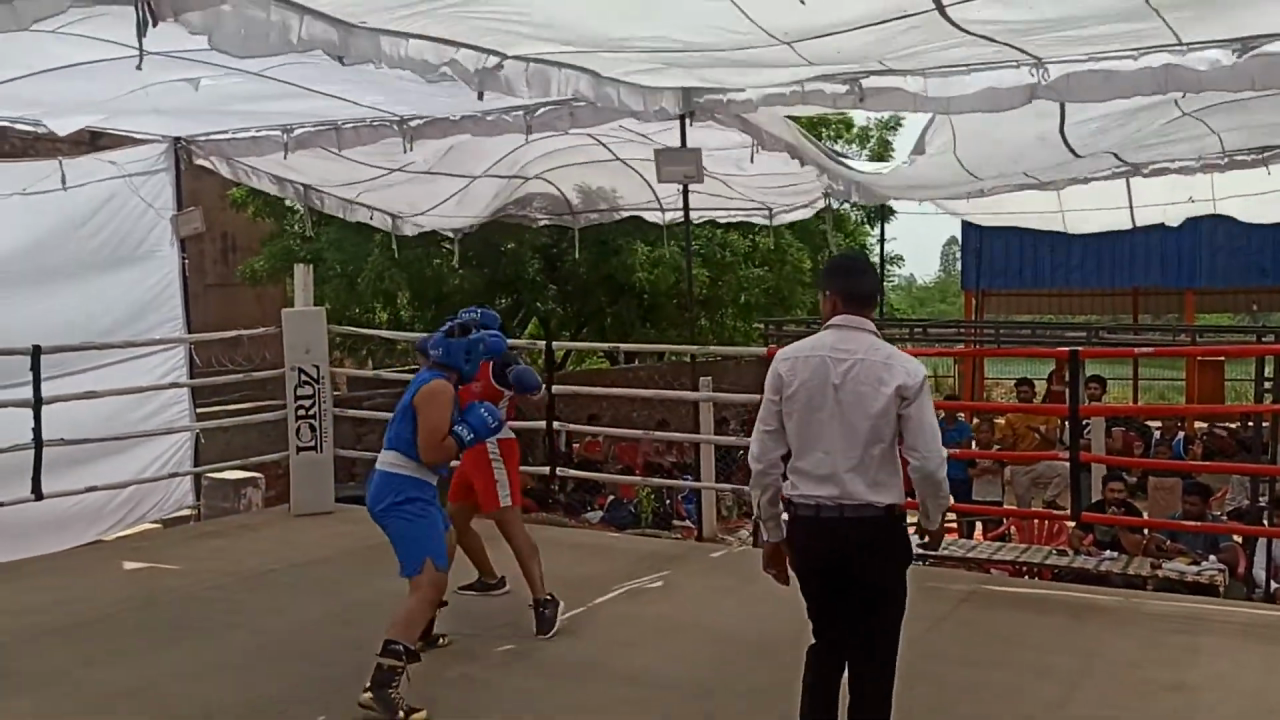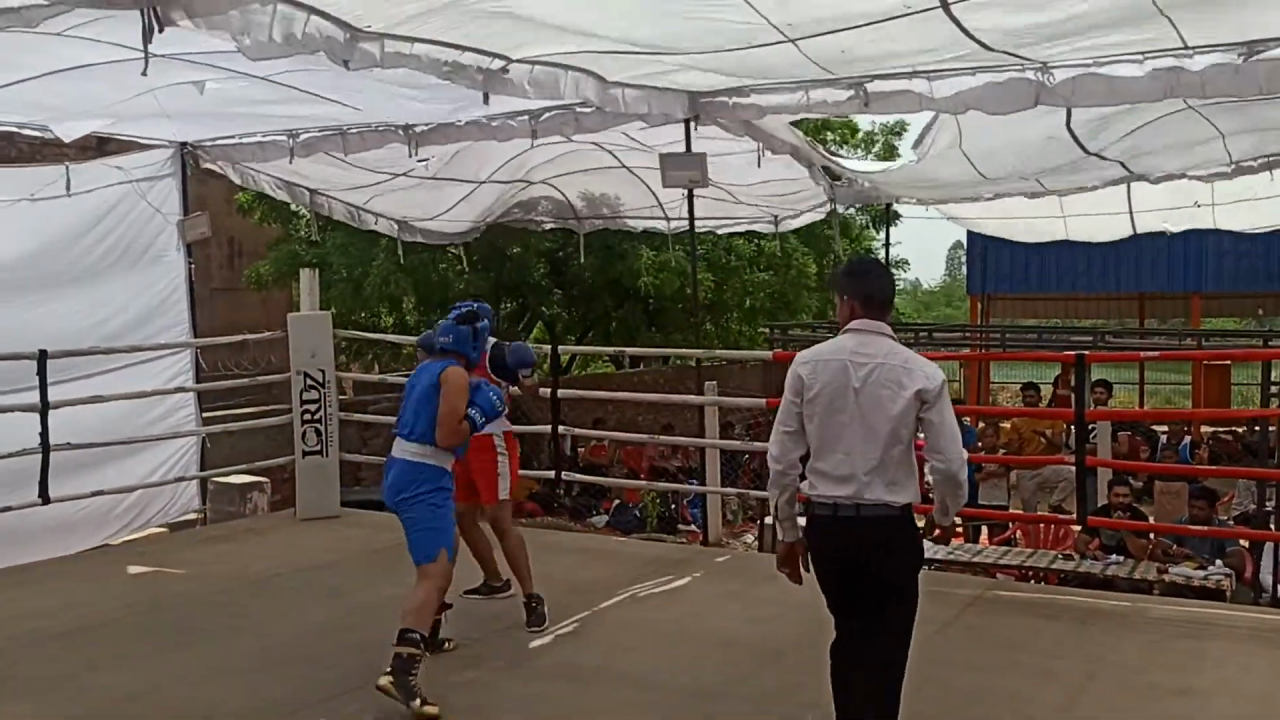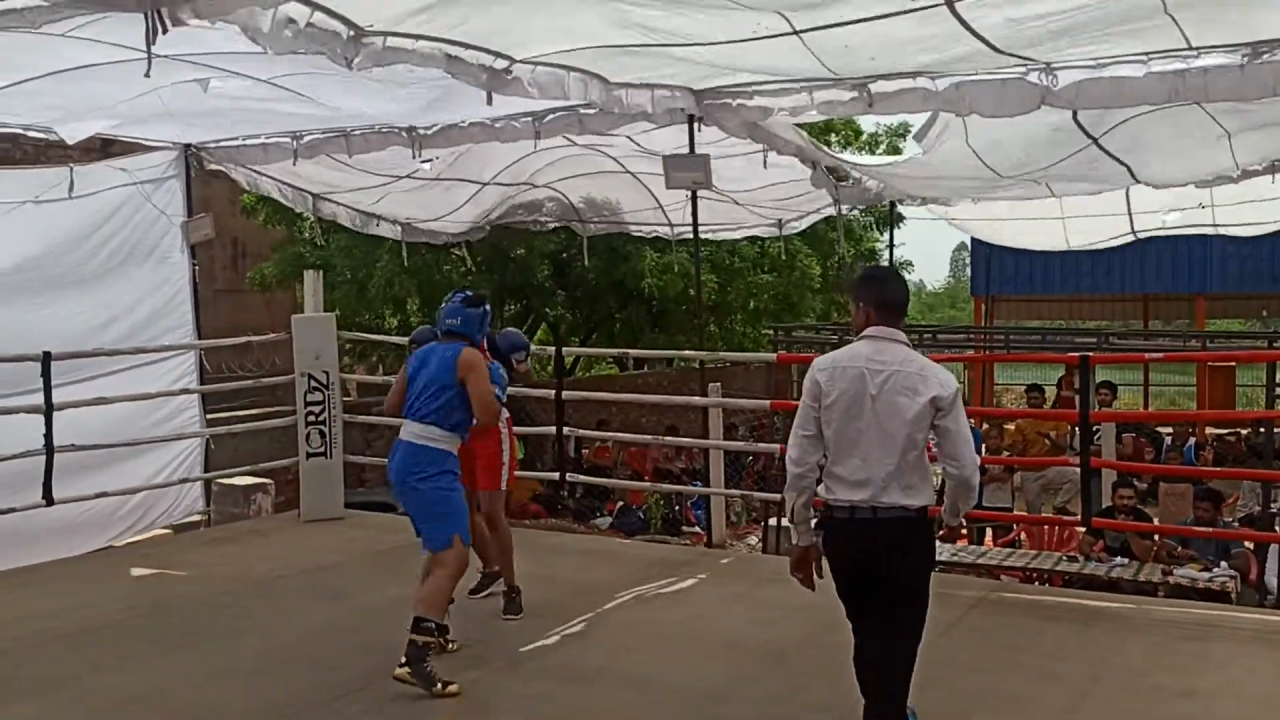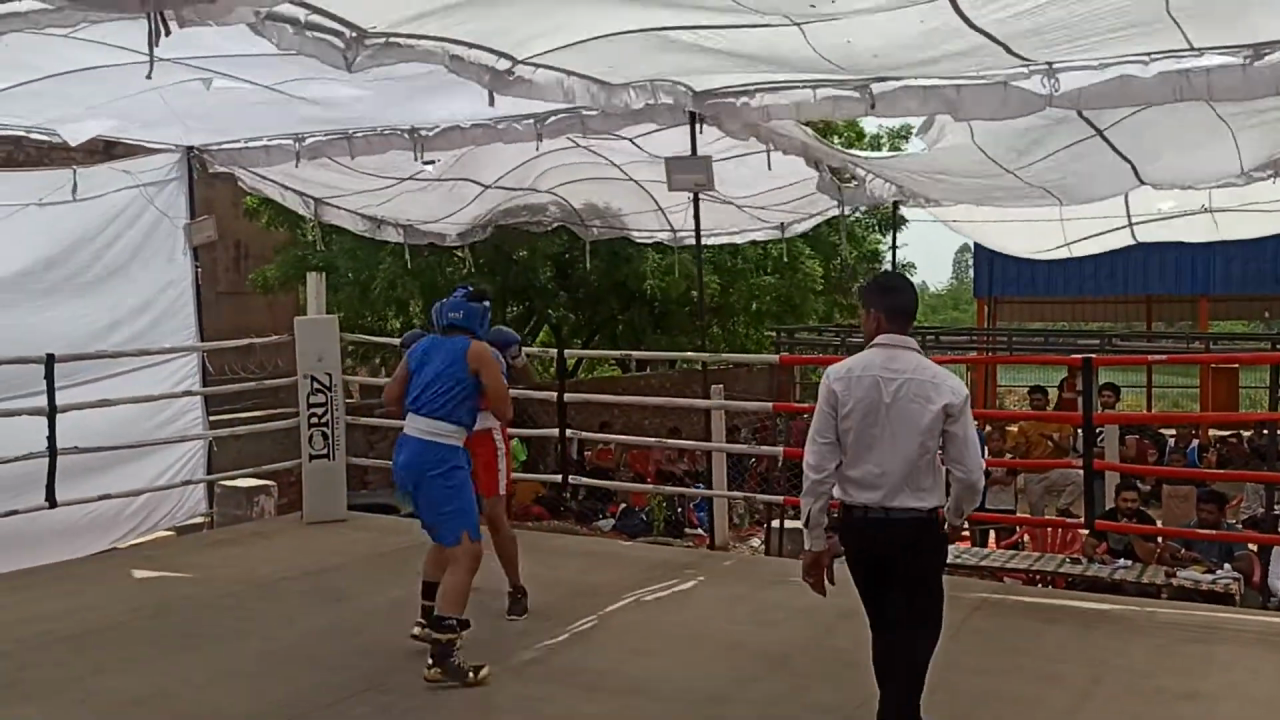
dt=0.1s
person 1, frame 1
left shoulder: (789, 361)
right shoulder: (903, 369)
left elbow: (764, 458)
right elbow: (928, 463)
left wrist: (771, 531)
right wrist: (932, 520)
left hip: (808, 527)
right hip: (875, 530)
left knee: (828, 644)
right knee: (871, 660)
person 1, frame 2
left shoulder: (808, 364)
right shoulder: (921, 373)
left elbow: (782, 459)
right elbow: (949, 464)
left wrist: (788, 532)
right wrist: (947, 517)
left hip: (826, 527)
right hip: (889, 530)
left knee: (849, 639)
right knee: (883, 662)
person 1, frame 3
left shoulder: (825, 370)
right shoulder: (935, 379)
left elbow: (801, 462)
right elbow: (963, 469)
left wrist: (802, 535)
right wrist: (953, 518)
left hip: (843, 527)
right hip: (904, 531)
left knee: (869, 638)
right knee: (893, 654)
person 1, frame 4
left shoulder: (839, 378)
right shoulder: (945, 386)
left elbow: (818, 467)
right elbow: (969, 473)
left wrist: (815, 541)
right wrist: (954, 518)
left hip: (859, 528)
right hip: (917, 532)
left knee: (887, 637)
right knee: (909, 652)
person 2, frame 1
left shoulder: (428, 374)
right shoulder: (439, 389)
right elbow: (431, 454)
right wrist: (471, 429)
left hip: (393, 484)
right hip: (404, 493)
left knee: (443, 547)
right knee: (427, 585)
left ankle: (418, 633)
right ankle: (382, 687)
person 2, frame 2
left shoulder: (428, 368)
right shoulder: (456, 375)
right elbow: (447, 438)
right wrist: (478, 412)
left hip: (404, 474)
right hip: (422, 481)
left knee: (445, 547)
right knee: (436, 574)
left ankle: (425, 634)
right ankle: (400, 673)
person 2, frame 3
left shoulder: (422, 354)
right shoulder: (470, 358)
left elbow: (392, 407)
right elbow: (489, 419)
right wrist: (490, 390)
left hip: (404, 459)
right hip: (432, 465)
left knee: (441, 547)
right knee: (453, 561)
left ankle: (428, 629)
right ankle: (414, 660)
person 2, frame 4
left shoulder: (420, 348)
right shoulder: (479, 351)
left elbow: (391, 401)
right elbow: (504, 412)
right wrist: (489, 382)
left hip: (408, 453)
right hip: (440, 460)
left knee: (446, 539)
right knee: (464, 555)
left ankle: (430, 619)
right ankle: (442, 659)
person 3, frame 1
left shoulder: (502, 363)
left elbow: (536, 396)
right elbow: (456, 403)
left wrist: (536, 389)
left hip: (494, 449)
right hip: (472, 450)
left knee: (510, 526)
right knee: (455, 519)
left ankle: (544, 602)
right ankle: (488, 579)
person 3, frame 2
left shoulder: (497, 352)
left wrist: (524, 372)
left hip: (494, 441)
right hip: (469, 443)
left knee: (501, 521)
right knee: (464, 518)
left ankle: (532, 598)
right ankle: (495, 581)
person 3, frame 3
left shoulder: (492, 346)
left elbow: (523, 373)
left wrist: (519, 358)
left hip: (492, 431)
right hip: (463, 434)
left knee: (493, 513)
right knee: (465, 509)
left ankle: (511, 588)
right ankle: (490, 570)
person 3, frame 4
left shoulder: (488, 349)
left elbow: (522, 373)
left wrist: (514, 355)
left hip: (488, 436)
left knee: (494, 516)
left ankle: (517, 589)
